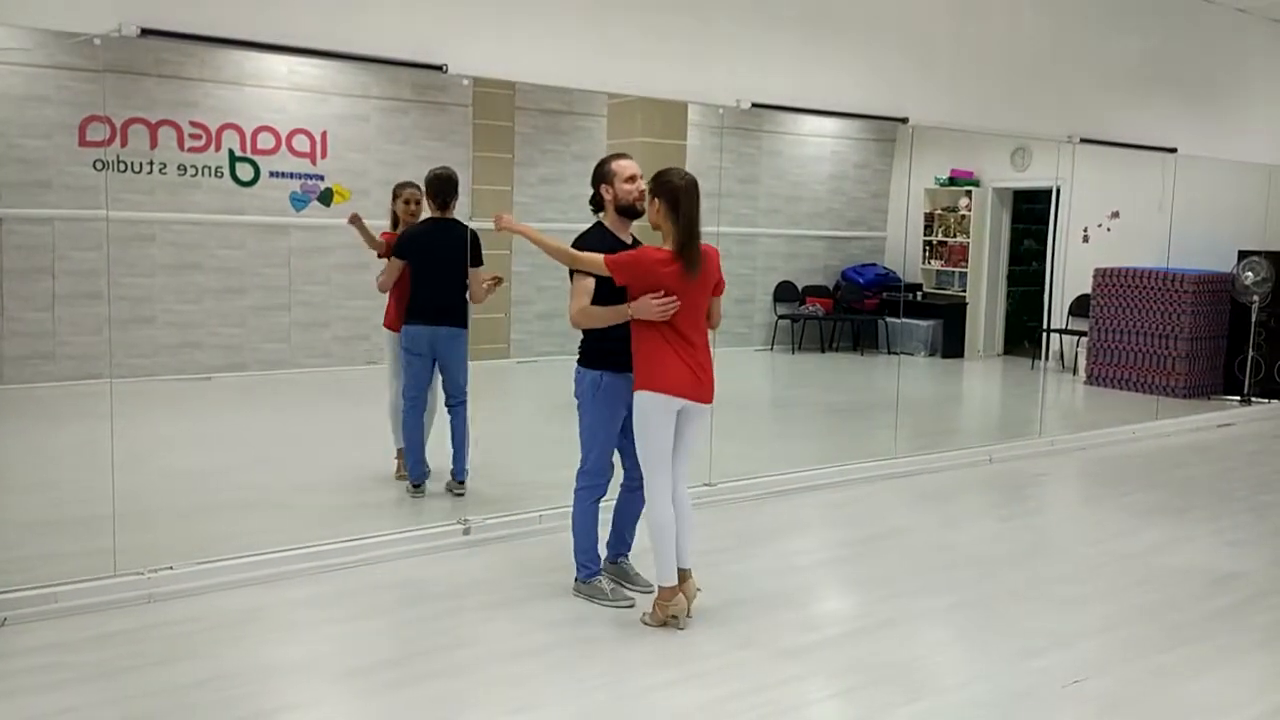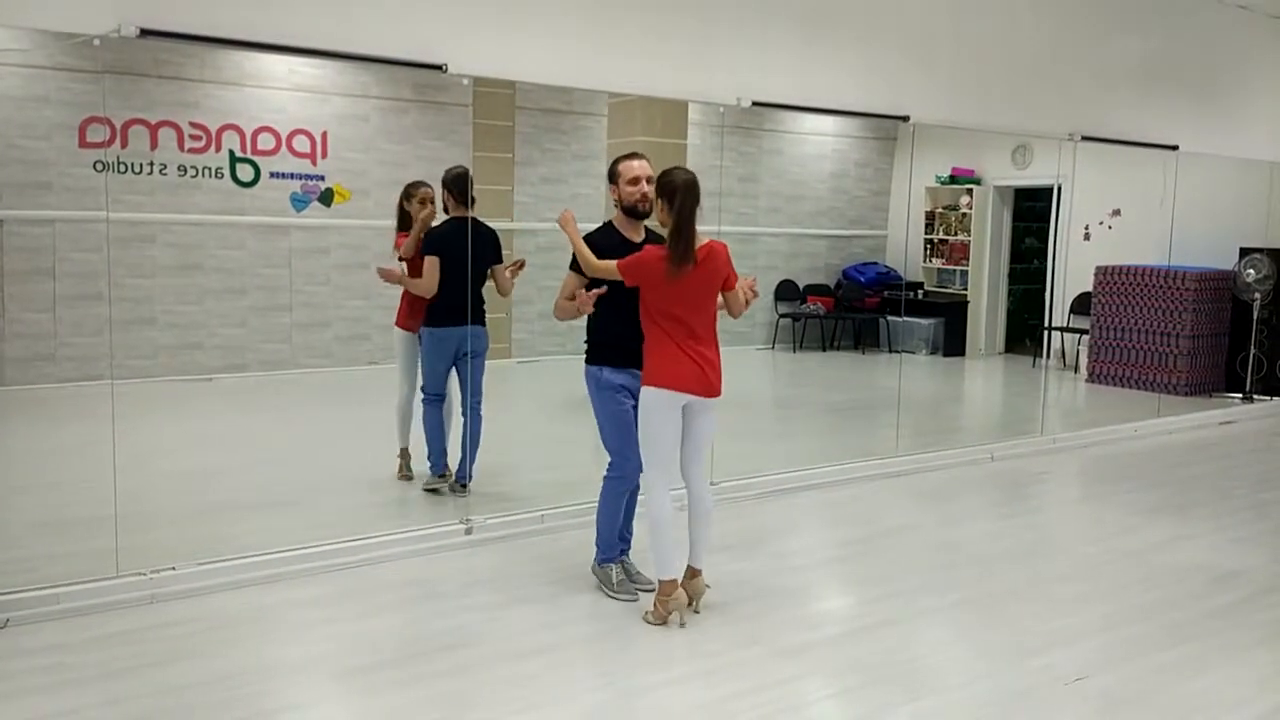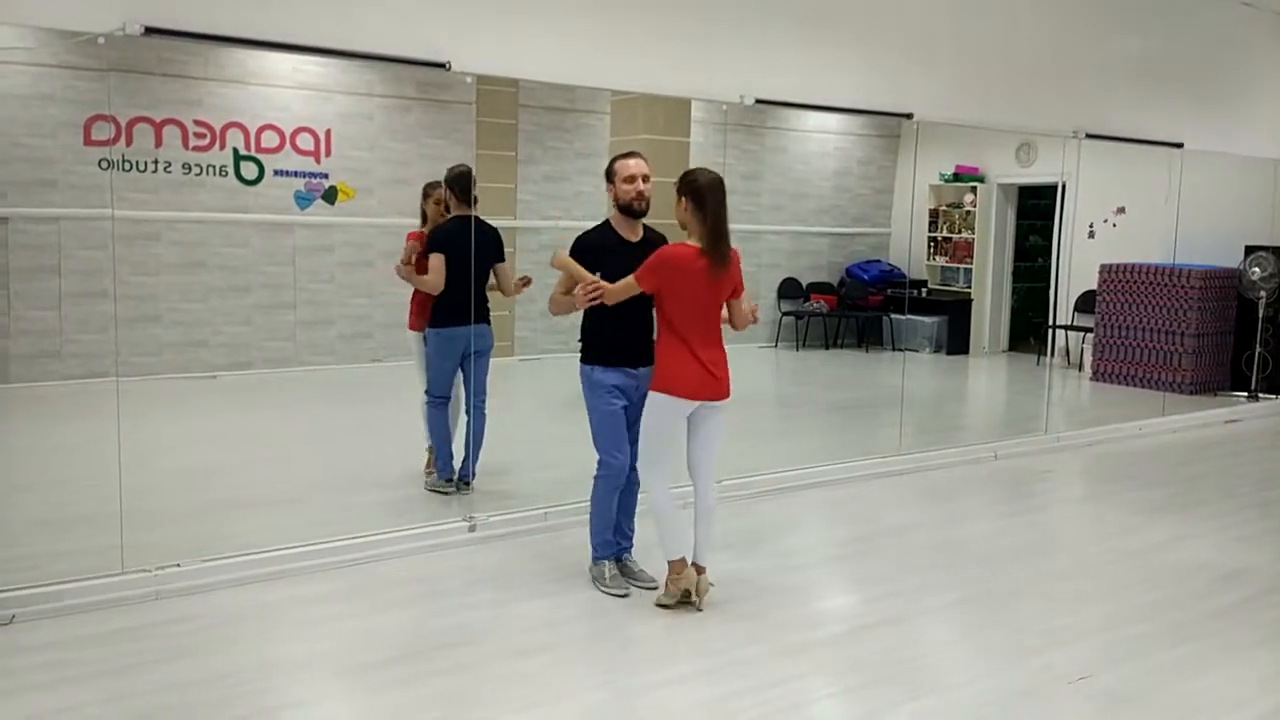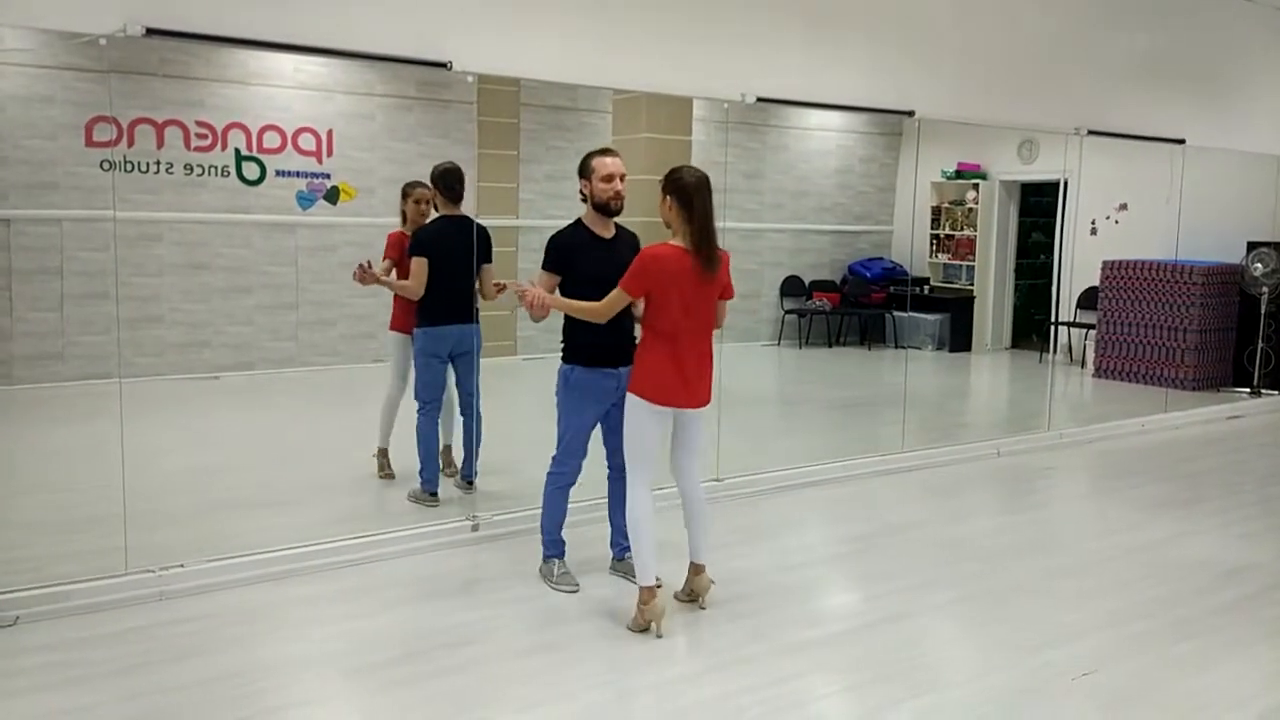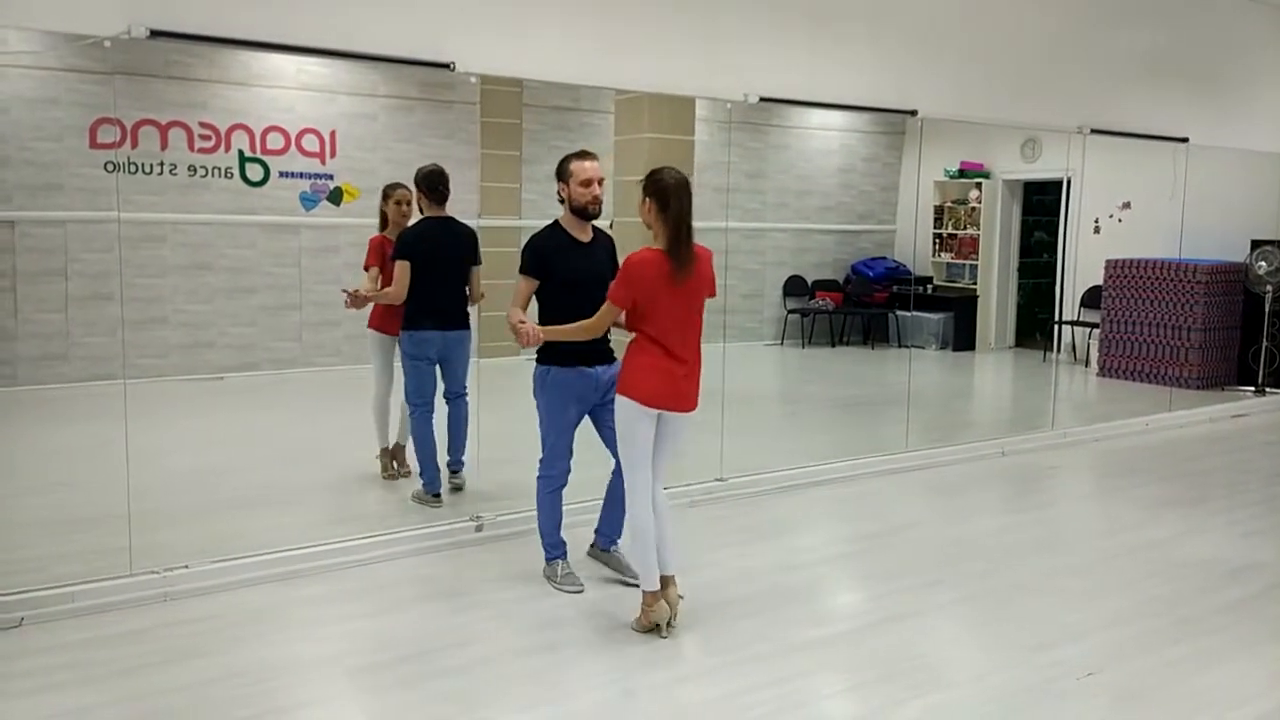
dt=0.5s
person 1, frame 1
left shoulder: (644, 261)
right shoulder: (710, 258)
left elbow: (571, 258)
left wrist: (519, 228)
left hip: (658, 386)
right hip: (699, 387)
left knee: (656, 486)
right knee: (676, 480)
left ankle: (668, 593)
right ankle: (683, 576)
person 1, frame 2
left shoulder: (651, 260)
right shoulder: (717, 253)
left elbow: (593, 268)
right elbow: (736, 309)
left wrist: (570, 230)
right wrist: (747, 290)
left hip: (663, 382)
right hip: (706, 382)
left knee: (656, 482)
right knee: (696, 477)
left ankle: (668, 588)
right ankle: (694, 575)
person 1, frame 3
left shoulder: (668, 257)
right shoulder: (729, 259)
left elbow: (612, 295)
right elbow: (739, 321)
left wrist: (572, 269)
right wrist: (748, 316)
left hip: (674, 383)
right hip: (715, 383)
left knee: (652, 471)
right knee: (704, 476)
left ankle: (678, 566)
right ankle: (699, 574)
person 1, frame 4
left shoulder: (654, 258)
right shoulder: (719, 259)
left elbow: (602, 313)
left wrist: (547, 299)
left hip: (652, 386)
right hip: (697, 386)
left knee: (638, 485)
right knee: (688, 475)
left ankle: (649, 595)
right ankle: (698, 572)
person 1, frame 5
left shoulder: (638, 265)
right shoulder: (703, 259)
left elbow: (595, 327)
left wrist: (541, 332)
left hip: (642, 386)
right hip: (683, 390)
left knee: (637, 490)
right knee: (653, 485)
left ankle: (651, 600)
right ankle: (667, 581)
person 2, frame 1
left shoulder: (635, 246)
right shoulder: (590, 244)
right elbow: (579, 316)
left wrist: (670, 309)
right wrist: (632, 309)
left hip: (636, 375)
right hip: (600, 376)
left knee: (640, 473)
right knee: (595, 476)
left ankle: (617, 557)
right ankle: (587, 574)
person 2, frame 2
left shoulder: (659, 245)
right shoulder: (596, 243)
right elbow: (560, 307)
right wrist: (581, 304)
left hip: (646, 371)
right hip: (608, 372)
left knee: (632, 469)
right knee: (625, 465)
left ankle: (621, 555)
right ankle: (605, 560)
person 2, frame 3
left shoulder: (658, 244)
right shoulder: (591, 243)
right elbow: (555, 304)
right wrist: (576, 299)
left hip: (645, 370)
right hip: (603, 371)
left knee: (634, 466)
right knee: (614, 462)
left ankle: (622, 554)
right ankle: (601, 556)
person 2, frame 4
left shoulder: (630, 242)
right shoulder: (565, 242)
right elbow: (538, 312)
right wrist: (536, 303)
left hip: (627, 372)
right hip: (583, 374)
left knee: (624, 467)
right knee: (567, 466)
left ankle: (622, 554)
right ankle: (552, 557)
person 2, frame 5
left shoulder: (606, 243)
right shoulder: (543, 245)
right elbow: (517, 308)
right wrist: (521, 325)
left hip: (606, 370)
right hip: (559, 374)
right knee: (555, 469)
left ankle: (605, 543)
right ankle: (554, 559)
person 3, frame 1
left shoulder: (411, 235)
right shoulder: (468, 237)
left elbow: (384, 284)
right elbow: (475, 295)
left wrist: (381, 277)
right wrist: (490, 286)
left hip: (416, 329)
right hip: (453, 331)
left knee: (414, 404)
right knee: (456, 404)
left ankle: (416, 479)
right ankle: (458, 477)
person 3, frame 2
left shoulder: (436, 235)
right shoulder: (489, 236)
left elbow: (428, 288)
right elbow: (504, 290)
left wrist: (398, 278)
right wrist: (512, 273)
left hip: (439, 330)
right hip: (474, 330)
left knee: (433, 399)
right knee: (472, 405)
left ankle: (438, 470)
right ankle: (463, 479)
person 3, frame 3
left shoulder: (439, 234)
right shoulder: (491, 234)
left elbow: (435, 284)
right elbow: (506, 289)
left wrist: (408, 275)
right wrist: (519, 286)
left hip: (445, 330)
right hip: (480, 329)
left knee: (438, 400)
right knee: (476, 404)
left ankle: (445, 473)
right ankle: (466, 476)
person 3, frame 4
left shoulder: (425, 234)
right shoulder: (480, 233)
left elbow: (415, 290)
right elbow: (487, 292)
left wrist: (380, 280)
right wrist: (497, 289)
left hip: (432, 331)
right hip: (468, 329)
left knee: (429, 409)
right knee: (470, 404)
left ankle: (428, 487)
right ankle: (468, 475)
person 3, frame 5
left shoulder: (409, 237)
right shoulder: (467, 235)
left elbow: (397, 295)
right elbow: (475, 294)
left wrist: (367, 298)
right wrist: (475, 298)
left hip: (419, 334)
right hip: (457, 332)
left knee: (421, 409)
right knee: (457, 396)
left ankle: (431, 488)
right ankle: (456, 468)
person 4, frame 1
right shoulder: (389, 239)
right elbow: (376, 246)
right wrist: (360, 226)
right hip: (398, 324)
left knee: (430, 391)
right knee: (398, 391)
right ankle: (402, 453)
person 4, frame 2
right shoulder: (404, 239)
right elbow: (407, 254)
right wrist: (419, 226)
right hip: (410, 322)
left knee: (445, 390)
right knee: (407, 390)
right ankle: (404, 454)
person 4, frame 3
right shoulder: (416, 238)
right wrist: (406, 259)
right hip: (422, 322)
left knee: (454, 388)
right knee: (430, 388)
right ankle: (432, 450)
person 4, frame 4
right shoulder: (397, 238)
right elbow: (384, 272)
right hip: (404, 323)
left knee: (444, 388)
right knee: (396, 388)
left ankle: (447, 450)
right ankle: (382, 452)
person 4, frame 5
right shoulder: (378, 243)
right elbow: (372, 280)
right wrist: (363, 296)
right hip: (383, 324)
right knee: (383, 388)
left ankle: (400, 445)
right ankle: (385, 451)
